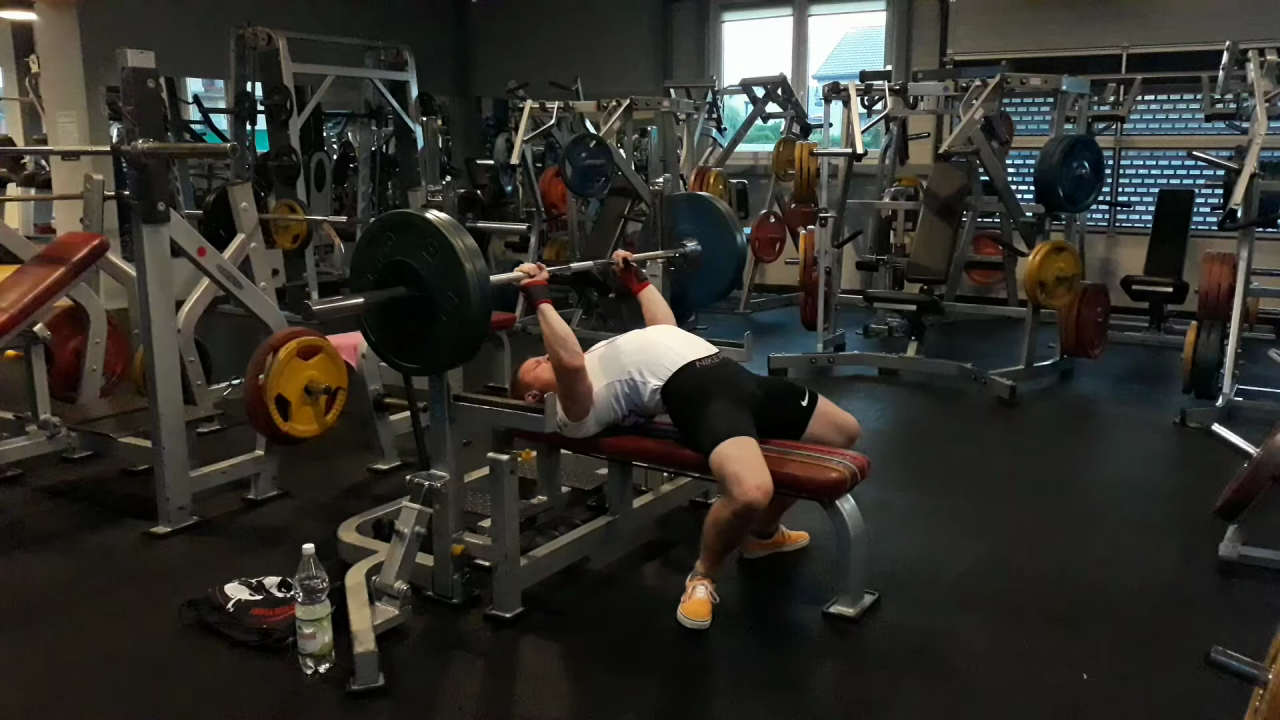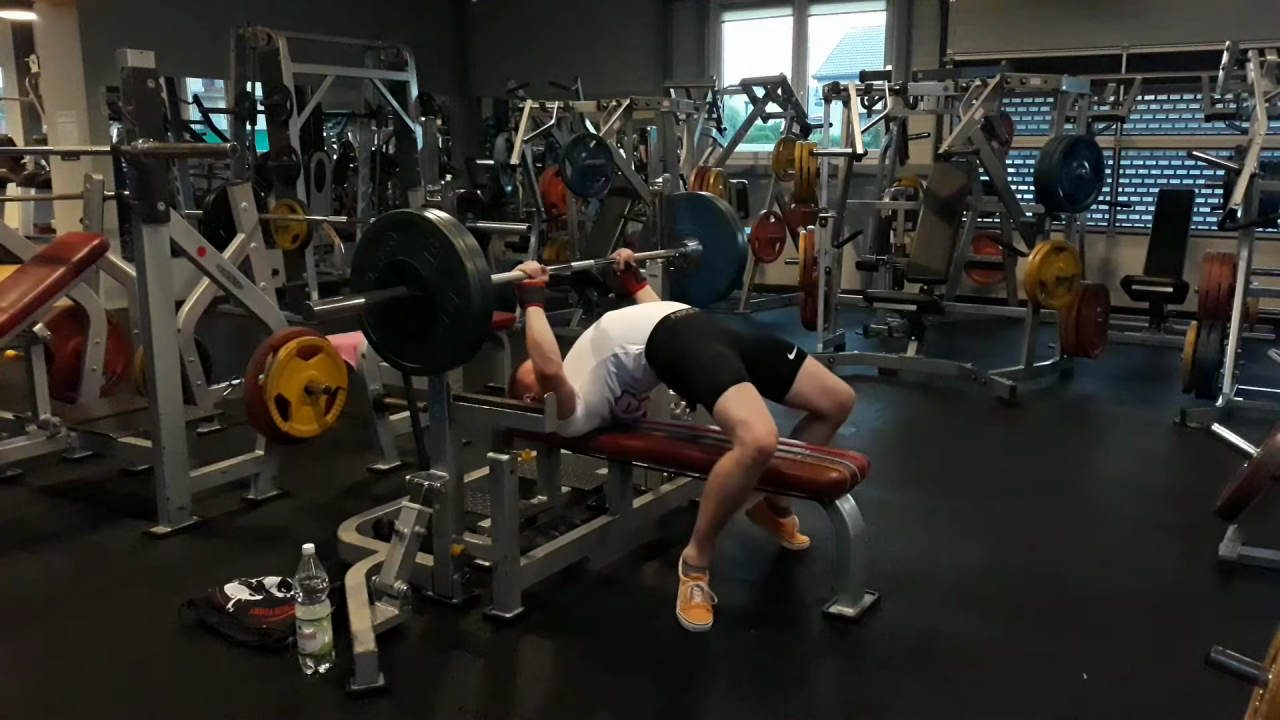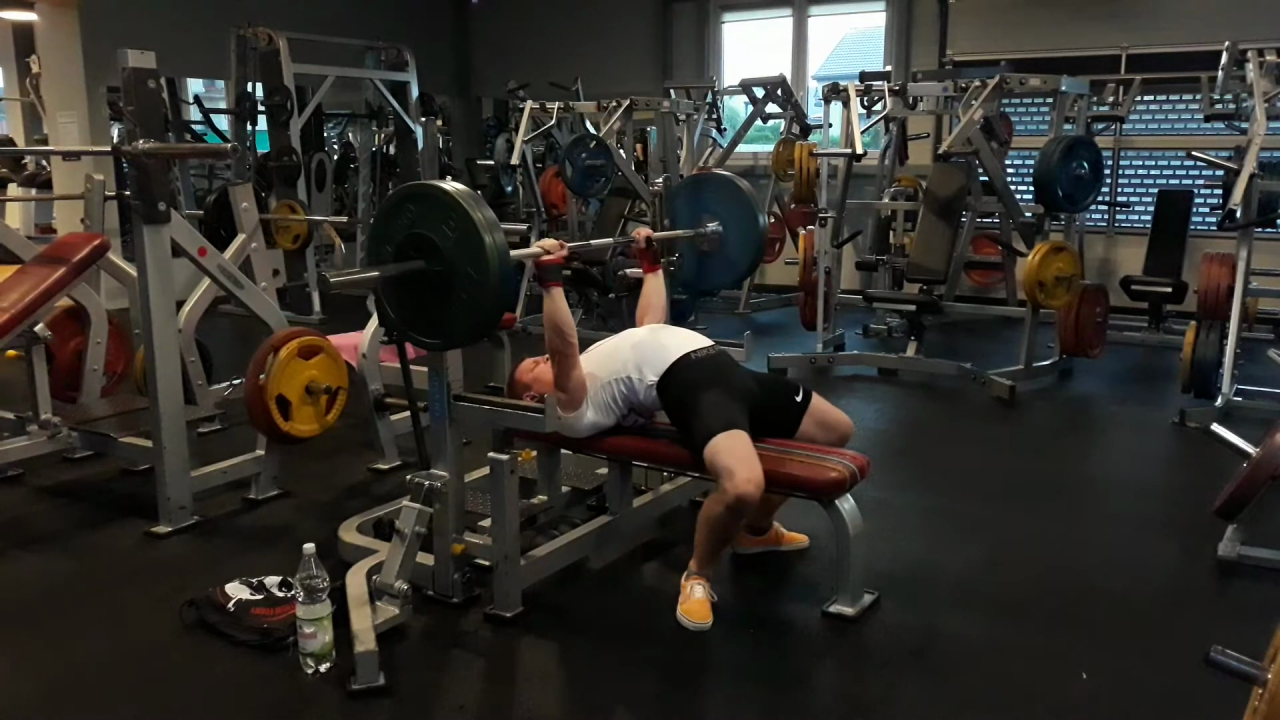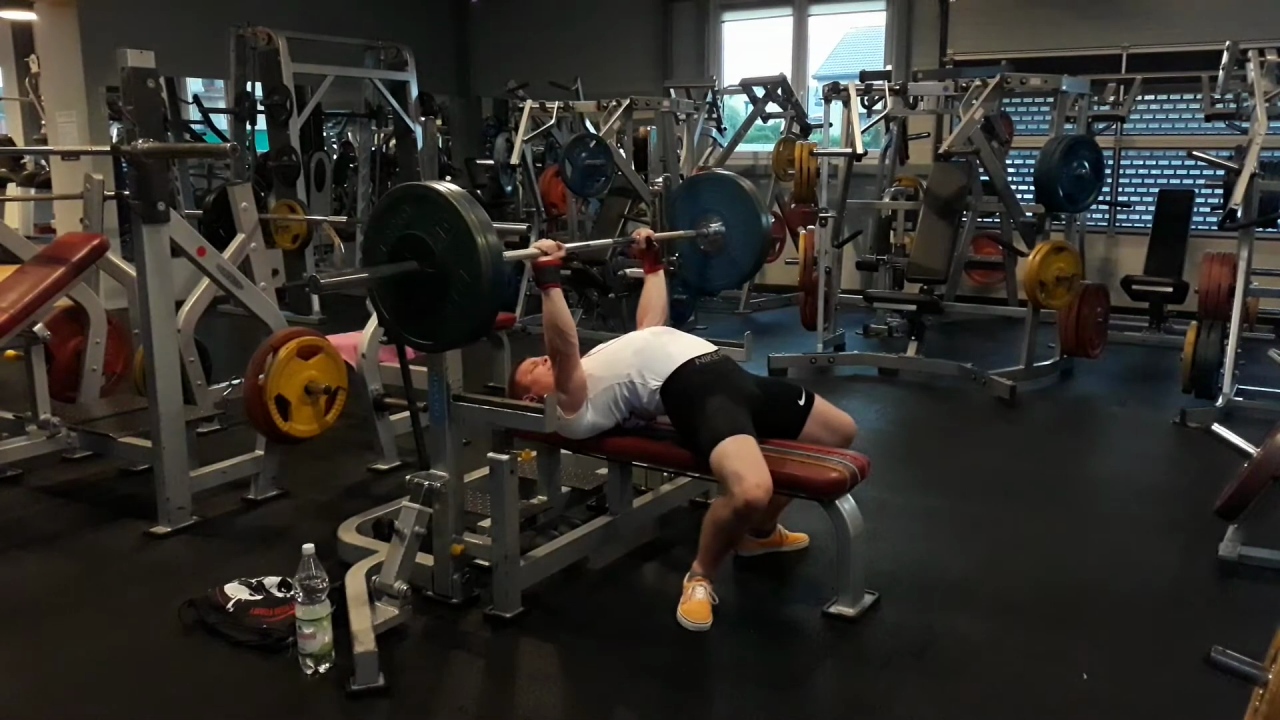
dt=1s
person 1, frame 1
left shoulder: (602, 366)
right shoulder: (574, 410)
left elbow: (665, 330)
right elbow: (571, 362)
left wrist: (635, 277)
right wrist: (540, 299)
left knee: (844, 433)
right knee: (751, 493)
left ankle: (763, 531)
right ankle: (702, 575)
person 1, frame 2
left shoulder: (595, 371)
left elbow: (654, 314)
right elbow: (551, 369)
left wrist: (633, 278)
right wrist: (532, 299)
left knee: (838, 401)
right knee: (757, 441)
left ankle: (775, 506)
right ankle: (695, 562)
person 1, frame 3
left shoulder: (600, 369)
right shoulder: (572, 408)
left elbow: (650, 326)
right elbow: (563, 346)
left wrist: (650, 259)
right wrist: (551, 278)
left knee: (837, 432)
right knee: (742, 487)
left ankle: (756, 529)
right ankle: (697, 575)
person 1, frame 4
left shoulder: (602, 366)
right shoulder: (572, 408)
left elbow: (652, 324)
right elbow: (563, 347)
left wrist: (652, 259)
right wrist: (548, 279)
left knee: (840, 433)
right knee: (750, 492)
left ankle: (760, 532)
right ankle: (699, 577)
